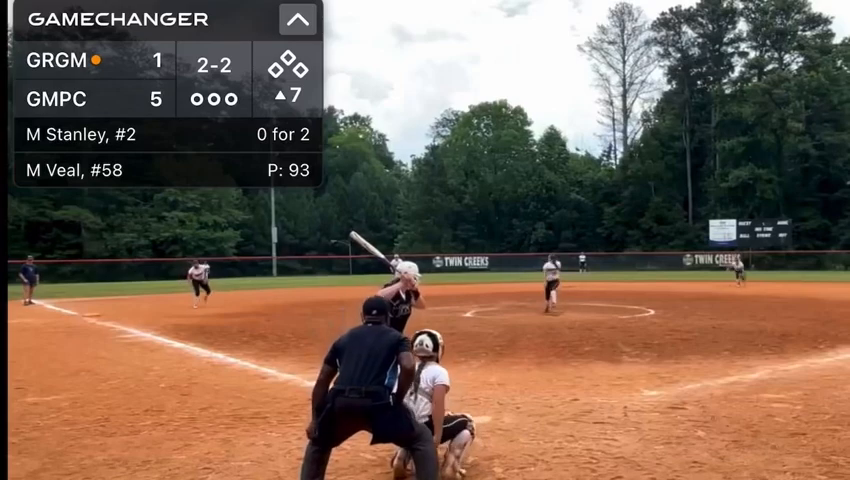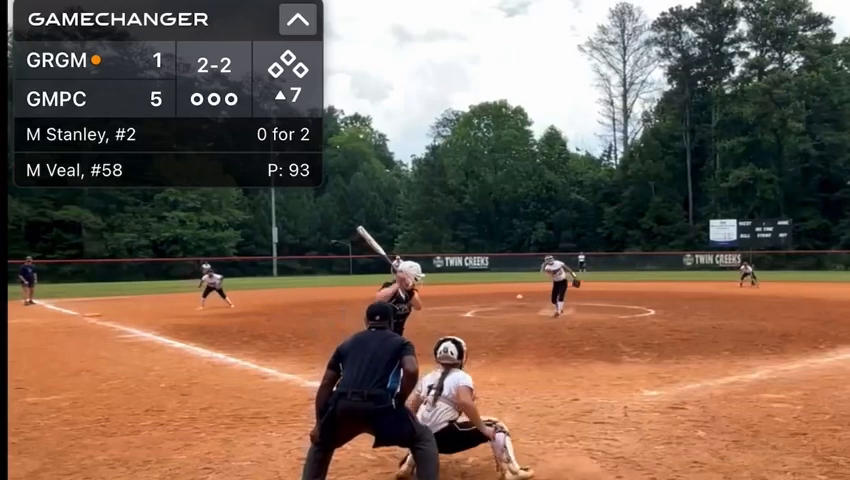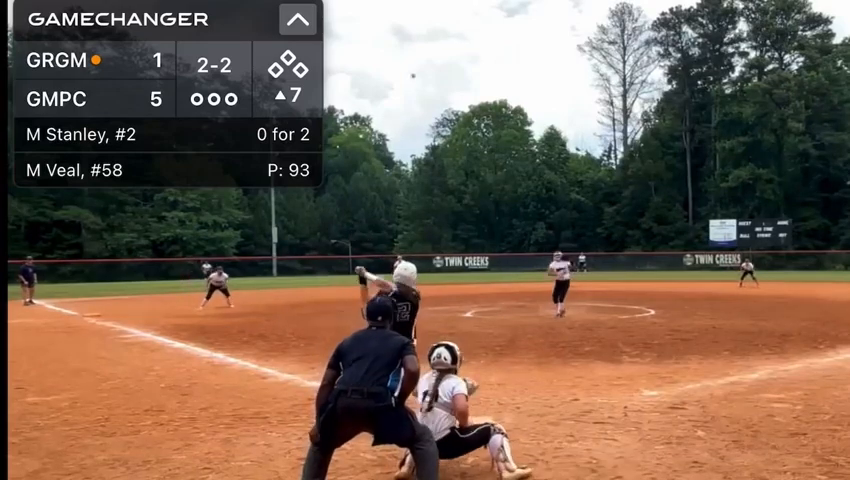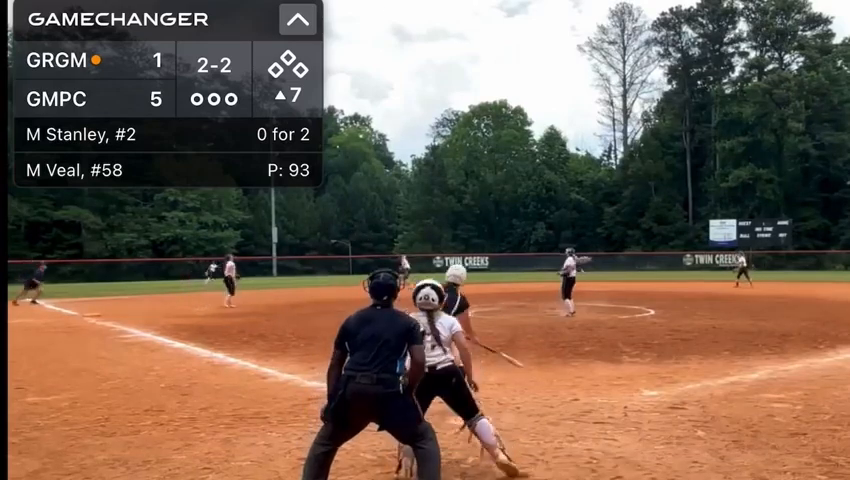
dt=0.5s
person 1, frame 1
left shoulder: (344, 339)
right shoulder: (397, 338)
left elbow: (322, 380)
right elbow: (408, 368)
left wrist: (315, 419)
right wrist: (397, 399)
left hip: (341, 403)
right hip: (377, 403)
left knee: (318, 442)
right knee: (421, 440)
person 1, frame 2
left shoulder: (348, 344)
right shoulder: (400, 342)
left elbow: (326, 384)
right elbow: (411, 370)
left wrist: (319, 423)
right wrist: (399, 402)
left hip: (343, 406)
right hip: (379, 405)
left knee: (321, 443)
right knee: (423, 440)
person 1, frame 3
left shoulder: (348, 342)
right shoulder: (401, 341)
left elbow: (326, 384)
right elbow: (412, 371)
left wrist: (319, 423)
right wrist: (398, 402)
left hip: (342, 405)
right hip: (379, 404)
left knee: (321, 442)
right knee: (423, 440)
person 1, frame 4
left shoulder: (352, 321)
right shoulder: (408, 323)
left elbow: (335, 364)
right elbow: (419, 362)
left wrist: (331, 401)
right wrist: (407, 393)
left hip: (351, 391)
right hip: (387, 392)
left knee: (325, 441)
right knee: (424, 438)
person 2, frame 1
right shoulder: (438, 372)
right elbow: (438, 404)
right wrist: (437, 435)
right knee: (466, 423)
left ankle: (400, 461)
right ankle: (451, 467)
person 2, frame 2
left shoulder: (428, 378)
right shoulder: (461, 377)
left elbow: (413, 408)
right elbow: (465, 402)
right wrist: (483, 427)
right hip: (445, 436)
right knee: (496, 428)
left ankle: (408, 466)
person 2, frame 3
left shoulder: (425, 379)
right shoulder: (456, 382)
right elbow: (461, 408)
right wrist: (464, 424)
right hip: (445, 443)
right knee: (494, 429)
left ankle: (408, 466)
person 2, frame 4
right shoulder: (449, 320)
right elbow: (464, 349)
right wrist: (470, 376)
left hip: (420, 377)
right hip: (447, 374)
right knee: (473, 415)
right ankle: (499, 456)
